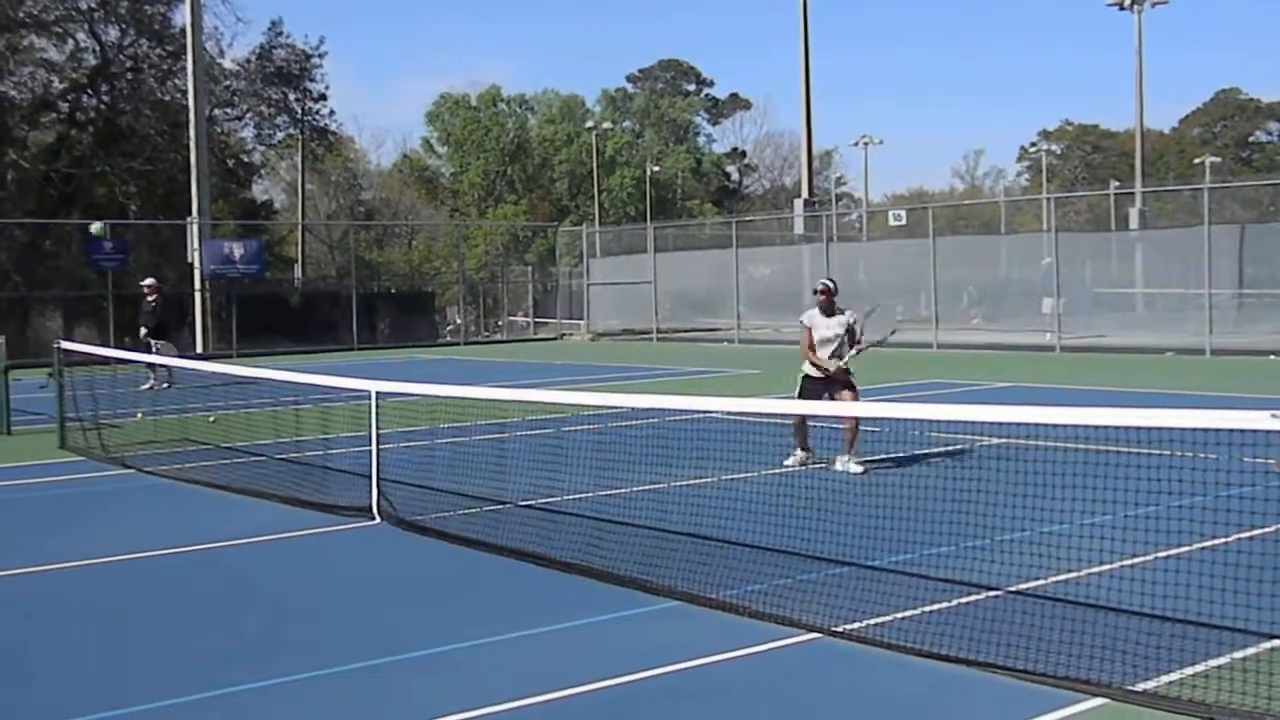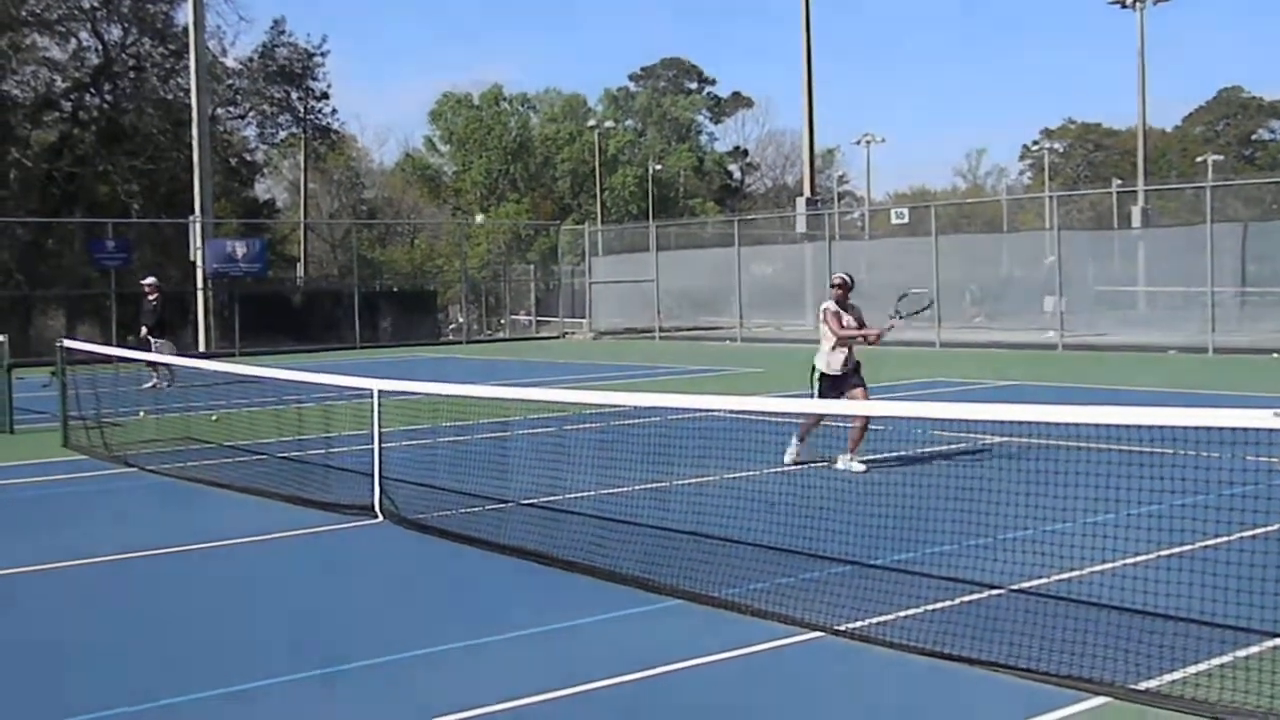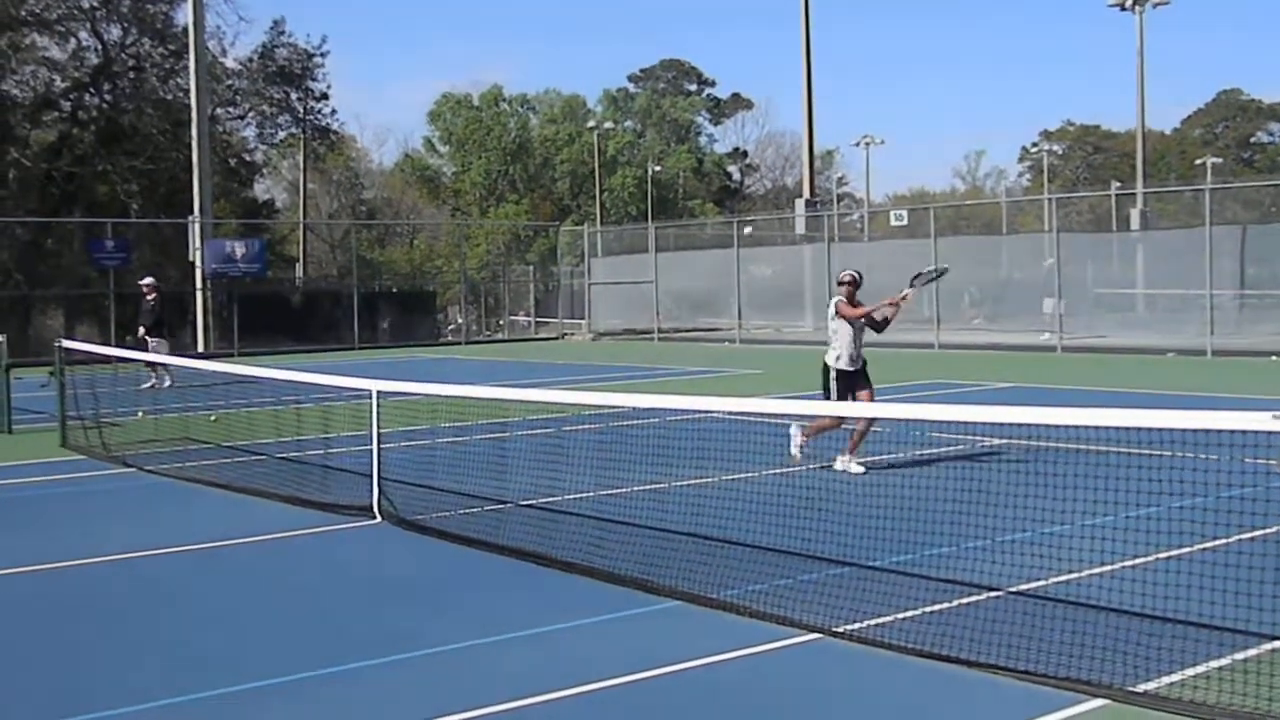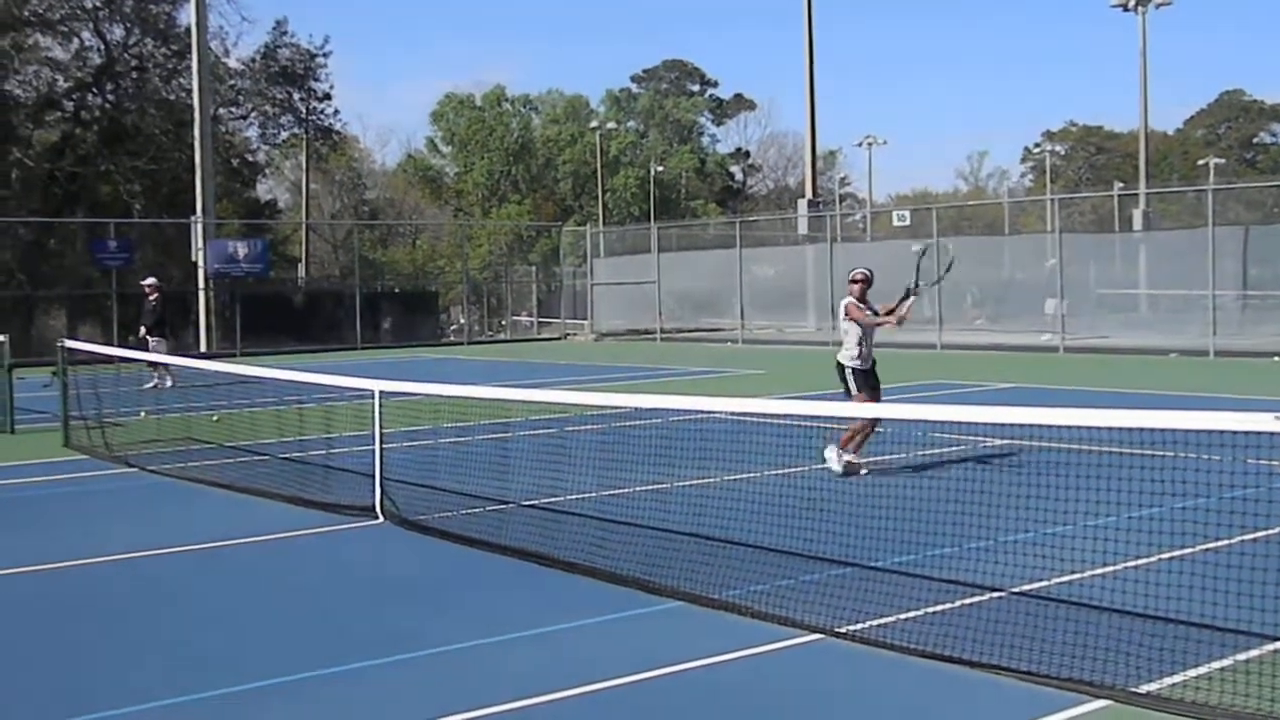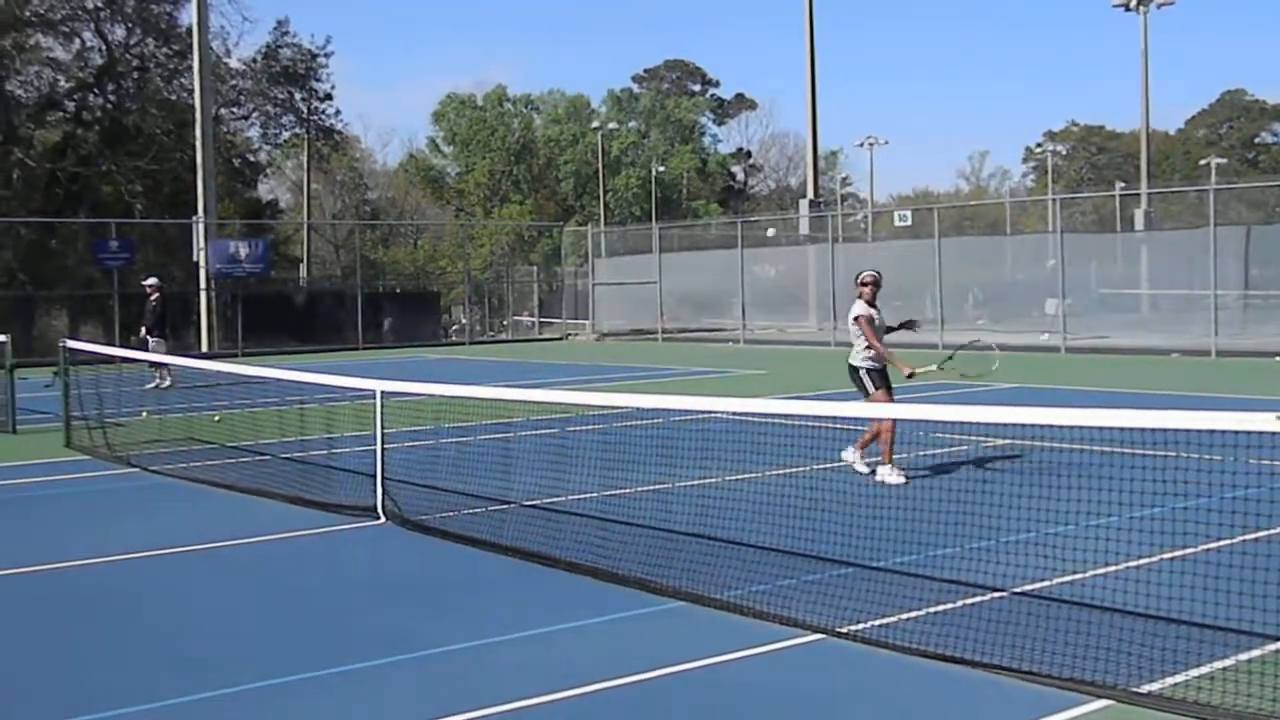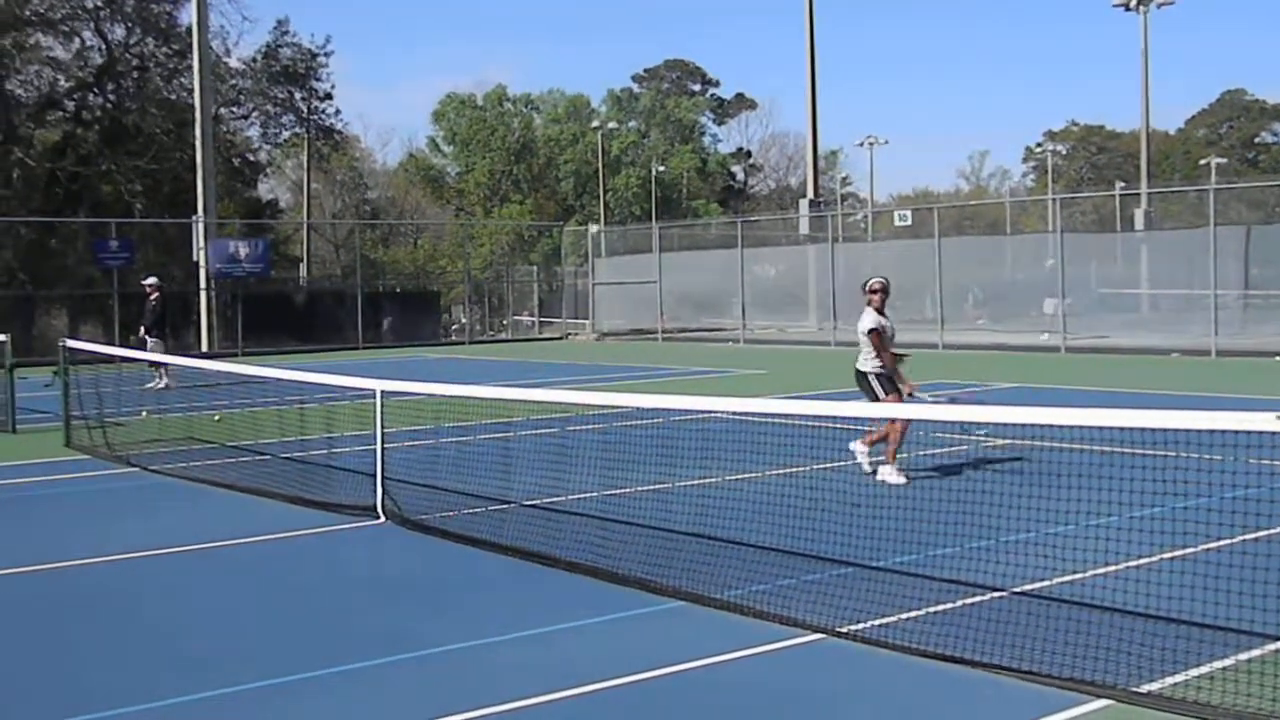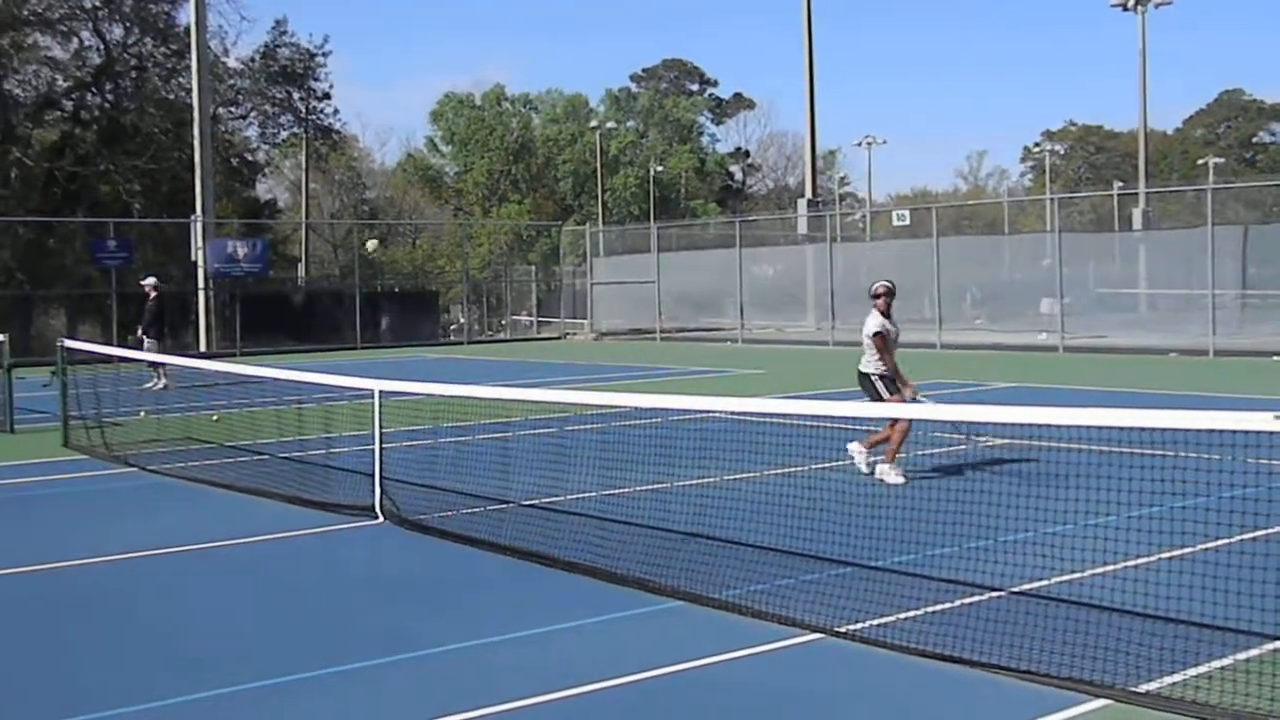
dt=0.1s
person 1, frame 1
left shoulder: (847, 317)
right shoulder: (809, 317)
left elbow: (853, 345)
right elbow: (807, 352)
left wrist: (855, 351)
right wrist: (829, 368)
left hip: (840, 374)
right hip: (813, 375)
right knee: (799, 420)
left ankle: (845, 458)
right ankle: (803, 451)
person 1, frame 2
left shoulder: (855, 311)
right shoulder: (828, 308)
left elbow: (868, 339)
right elbow: (838, 332)
left wrist: (874, 336)
right wrist: (868, 331)
left hip: (849, 370)
right hip: (826, 371)
right knee: (816, 418)
left ankle: (848, 457)
right ankle: (798, 443)
person 1, frame 3
left shoulder: (858, 304)
right shoulder: (838, 303)
left elbow: (878, 328)
right elbow: (855, 314)
left wrist: (890, 313)
right wrist: (887, 303)
left hip: (857, 367)
right hip: (836, 368)
left knee: (868, 415)
right knee: (835, 421)
left ankle: (846, 458)
right ankle: (802, 433)
person 1, frame 4
left shoulder: (865, 304)
right shoulder: (848, 304)
left elbow: (881, 316)
right elbow: (866, 320)
left wrist: (901, 301)
right wrist: (891, 318)
left hip: (867, 365)
right hip: (850, 367)
left knee: (874, 418)
right knee: (867, 418)
left ankle: (850, 456)
right ankle: (836, 450)
person 1, frame 5
left shoulder: (872, 307)
right shoulder: (860, 311)
right elbow: (875, 344)
left wrist: (900, 326)
right wrist: (901, 366)
left hip: (876, 368)
right hip: (862, 369)
left knee: (886, 419)
right knee: (889, 417)
left ankle: (854, 452)
right ankle: (886, 467)
person 1, frame 6
left shoulder: (879, 314)
right shoulder: (871, 321)
right elbow: (884, 357)
left wrist: (893, 355)
right wrist: (904, 383)
left hip: (883, 373)
right hip: (870, 374)
left knee: (895, 422)
right knee: (901, 419)
left ankle: (862, 444)
right ankle: (888, 468)
person 1, frame 7
left shoulder: (886, 316)
right shoulder: (876, 324)
right elbow: (887, 359)
right wrist: (906, 385)
left hip: (885, 375)
right hip: (873, 376)
left knee: (897, 425)
right knee: (905, 419)
left ankle: (861, 447)
right ankle: (886, 466)
